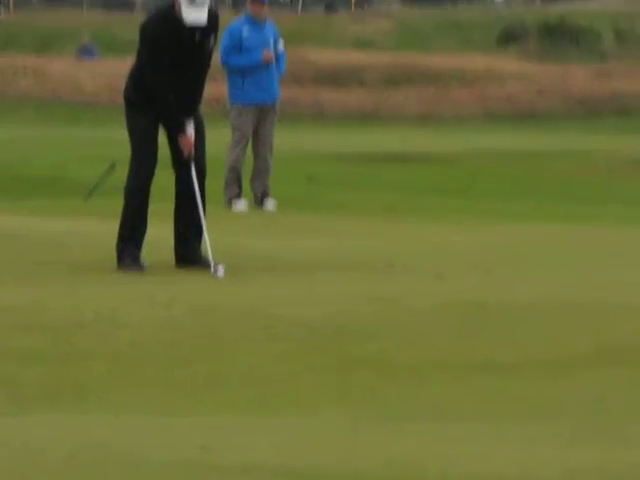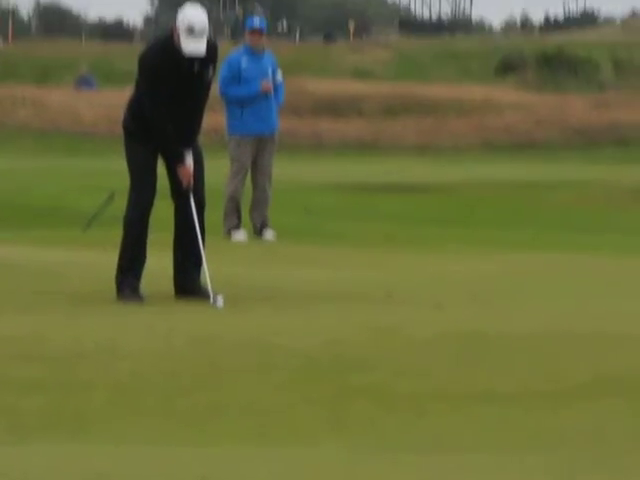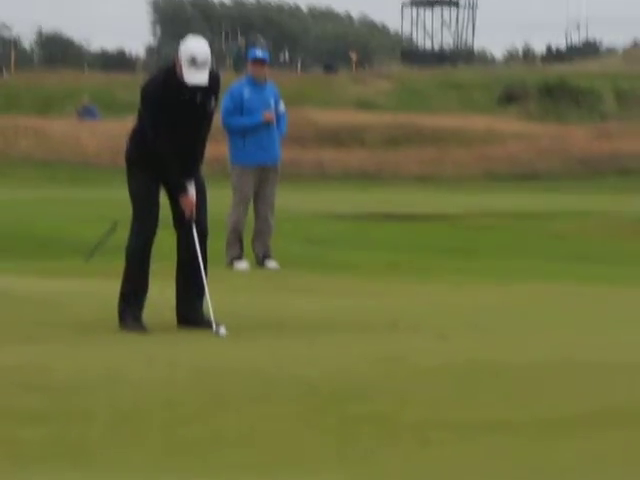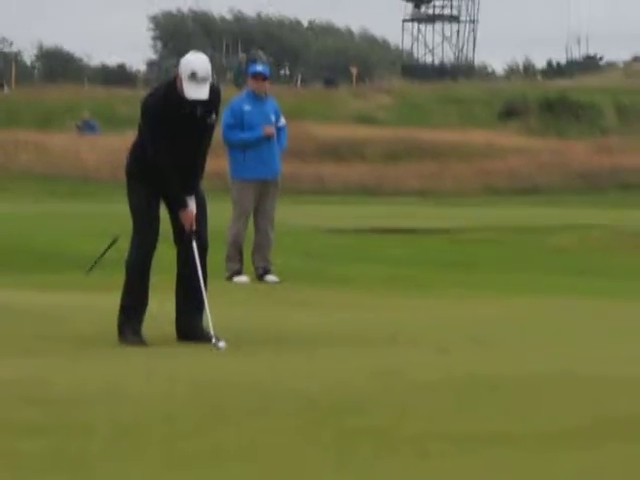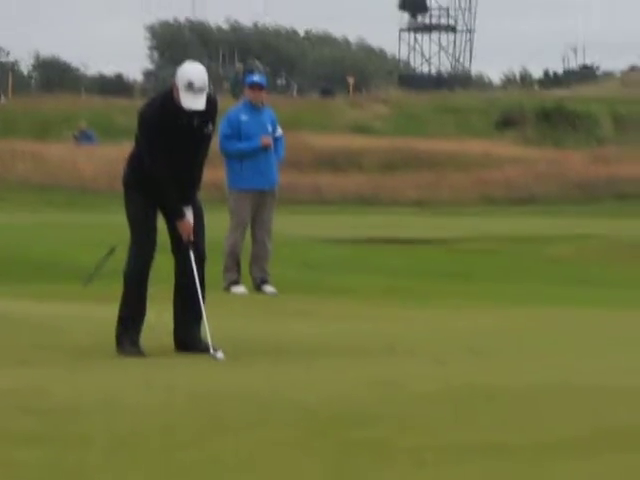
dt=0.1s
person 1, frame 1
right shoulder: (155, 26)
left elbow: (199, 74)
right elbow: (158, 86)
left wrist: (188, 118)
right wrist: (179, 130)
left hip: (184, 105)
right hip: (144, 100)
left knee: (195, 169)
right knee: (142, 172)
left ankle: (190, 250)
right ankle: (128, 250)
person 1, frame 2
left shoulder: (208, 51)
right shoulder: (154, 57)
left elbow: (197, 101)
right elbow: (156, 114)
left wrist: (188, 152)
right wrist: (178, 160)
left hip: (183, 130)
right hip: (143, 132)
left knee: (193, 200)
right knee: (141, 202)
left ankle: (189, 279)
right ankle: (128, 280)
person 1, frame 3
left shoulder: (212, 81)
right shoulder: (156, 88)
left elbow: (200, 132)
right elbow: (159, 145)
left wrist: (190, 180)
right wrist: (180, 191)
left hip: (186, 162)
right hip: (146, 161)
left knee: (197, 229)
right knee: (144, 231)
left ankle: (191, 309)
right ankle: (130, 310)
person 1, frame 4
left shoulder: (213, 95)
right shoulder: (156, 102)
left elbow: (201, 147)
right elbow: (159, 159)
left wrist: (190, 194)
right wrist: (180, 205)
left hip: (186, 176)
right hip: (146, 175)
left knee: (196, 244)
right knee: (144, 246)
left ankle: (191, 324)
right ankle: (130, 325)
person 1, frame 5
left shoulder: (209, 106)
right shoulder: (153, 113)
left elbow: (198, 157)
right elbow: (156, 169)
left wrist: (188, 205)
right wrist: (177, 215)
left hip: (183, 186)
right hip: (144, 185)
left knee: (194, 254)
right knee: (142, 255)
left ankle: (188, 333)
right ankle: (128, 335)
person 2, frame 1
left shoulder: (272, 29)
right shoulder: (235, 28)
left elbow: (280, 56)
right elbow: (227, 58)
left wrist: (277, 75)
right wrist: (259, 59)
left hip: (269, 99)
right hip: (244, 100)
left knee: (265, 150)
right knee: (239, 146)
left ankle: (262, 192)
right ankle: (233, 194)
person 2, frame 2
left shoulder: (270, 59)
right shoulder: (234, 60)
left elbow: (279, 86)
right elbow: (226, 90)
left wrist: (275, 106)
right wrist: (257, 90)
left hip: (268, 129)
right hip: (243, 131)
left knee: (264, 180)
right knee: (237, 179)
left ankle: (261, 223)
right ankle: (232, 224)
person 2, frame 3
left shoulder: (273, 90)
right shoulder: (236, 90)
left elbow: (281, 116)
right elbow: (228, 120)
left wrist: (278, 135)
right wrist: (259, 119)
left hip: (270, 158)
right hip: (245, 160)
left knee: (266, 209)
right knee: (240, 207)
left ankle: (263, 252)
right ankle: (234, 254)
person 2, frame 4
left shoulder: (273, 105)
right shoulder: (237, 105)
left elbow: (282, 130)
right elbow: (229, 135)
left wrist: (278, 150)
right wrist: (259, 134)
left hip: (270, 173)
right hip: (245, 174)
left knee: (266, 224)
right knee: (240, 221)
left ankle: (263, 266)
right ankle: (234, 268)
person 2, frame 5
left shoulder: (270, 115)
right shoulder: (233, 115)
left elbow: (279, 140)
right elbow: (226, 145)
left wrist: (275, 159)
right wrist: (257, 144)
left hip: (268, 183)
right hip: (242, 185)
left knee: (263, 233)
right knee: (237, 230)
left ankle: (261, 277)
right ankle: (231, 278)
